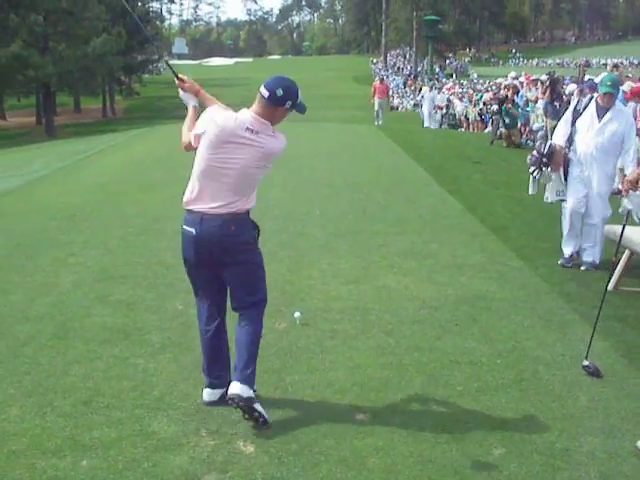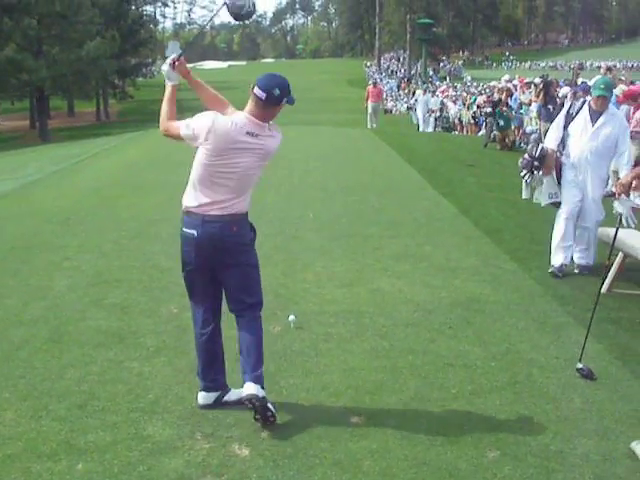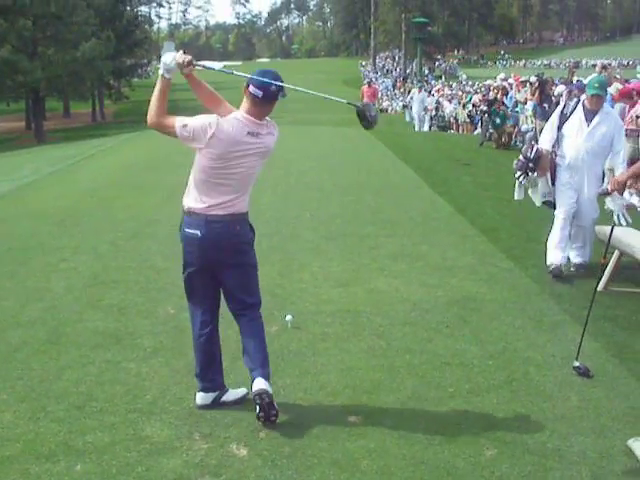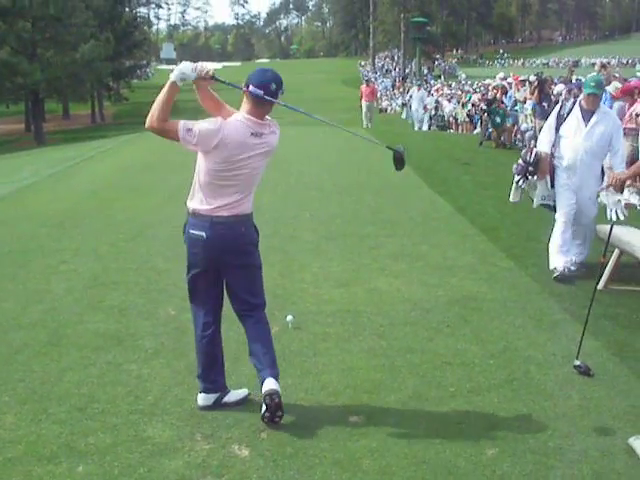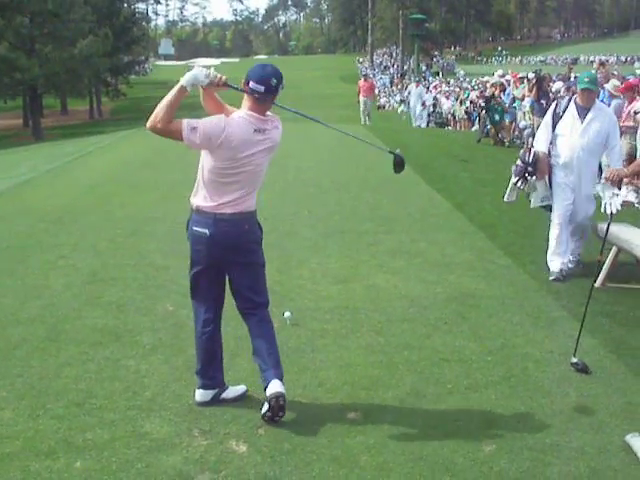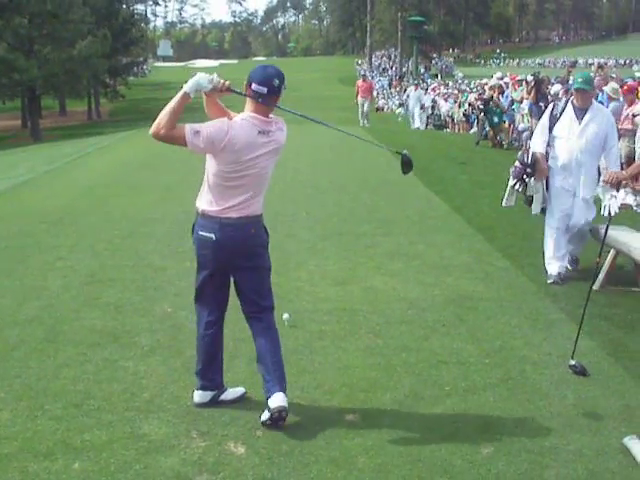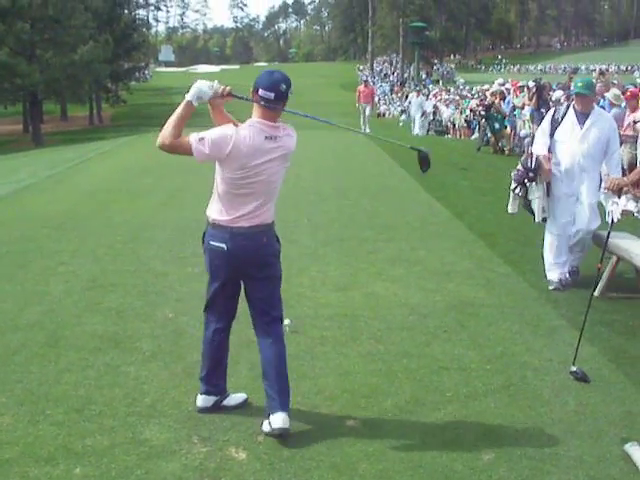
dt=0.1s
person 1, frame 1
left shoulder: (214, 120)
right shoulder: (277, 142)
left elbow: (187, 142)
left wrist: (194, 102)
right wrist: (200, 94)
left hip: (194, 226)
right hip: (238, 230)
left knee: (210, 308)
right knee: (251, 309)
left ankle: (215, 384)
right ankle: (241, 383)
person 1, frame 2
left shoulder: (212, 125)
right shoulder: (272, 140)
left elbow: (167, 127)
right elbow: (229, 111)
left wrist: (177, 80)
right wrist: (188, 78)
left hip: (195, 228)
right hip: (235, 231)
left knee: (205, 312)
right knee: (248, 311)
left ankle: (210, 387)
right ankle: (252, 384)
person 1, frame 3
left shoulder: (213, 130)
right shoulder: (270, 134)
left elbow: (154, 121)
right elbow: (224, 109)
left wrist: (167, 74)
right wrist: (190, 76)
left hip: (197, 228)
right hip: (236, 229)
left knee: (203, 312)
right knee: (248, 309)
left ankle: (209, 388)
right ankle: (260, 378)
person 1, frame 4
left shoulder: (217, 133)
right shoulder: (271, 134)
left elbow: (154, 124)
right elbow: (227, 112)
left wrist: (175, 81)
right wrist: (198, 83)
left hip: (201, 230)
right hip: (240, 231)
left knee: (206, 314)
right knee: (253, 312)
left ankle: (210, 389)
right ankle: (269, 379)
person 1, frame 5
left shoulder: (221, 131)
right shoulder: (274, 129)
left elbow: (156, 124)
left wrist: (186, 83)
right wrist: (207, 89)
left hip: (205, 226)
right hip: (245, 228)
left knee: (207, 309)
right knee: (256, 310)
left ankle: (208, 385)
right ankle: (273, 382)
person 1, frame 6
left shoulder: (224, 134)
right shoulder: (279, 132)
left elbow: (159, 131)
left wrist: (190, 89)
right wrist: (210, 95)
left hip: (211, 230)
right hip: (251, 231)
left knee: (210, 312)
right knee: (261, 314)
left ankle: (207, 387)
right ankle: (276, 392)
person 1, frame 7
left shoulder: (230, 140)
right shoulder: (289, 140)
left elbow: (165, 142)
left wrist: (191, 100)
right wrist: (216, 106)
left hip: (222, 240)
right hip: (263, 241)
left knee: (217, 318)
right knee: (269, 327)
left ankle: (211, 393)
right ankle: (278, 411)
person 2, frame 1
left shoulder: (625, 117)
left elbow: (629, 148)
right elbow: (564, 127)
right wrist: (558, 151)
left hip: (603, 172)
right hip: (578, 167)
left knee: (596, 216)
right knee: (572, 208)
left ankle: (590, 257)
right ankle: (570, 250)
person 2, frame 2
left shoulder: (618, 120)
left elbow: (624, 152)
right elbow: (556, 131)
right wrist: (550, 155)
left hip: (596, 176)
right hip: (570, 170)
left knee: (589, 219)
right knee: (567, 214)
left ankle: (583, 259)
right ankle: (559, 260)
person 2, frame 3
left shoulder: (613, 120)
left elbow: (618, 151)
right elbow: (549, 132)
left wrist: (620, 177)
right wrist: (545, 156)
left hip: (591, 176)
right hip: (565, 171)
left knee: (585, 219)
right knee: (563, 214)
left ankle: (579, 258)
right ankle: (556, 261)
person 2, frame 4
left shoulder: (610, 119)
right shoulder: (564, 109)
left elbow: (617, 150)
right elbow: (547, 134)
right wrist: (544, 158)
left hip: (590, 176)
right hip: (564, 172)
left knee: (585, 219)
right knee: (564, 216)
left ankle: (578, 257)
right ankle: (559, 265)
person 2, frame 5
left shoulder: (606, 115)
left elbow: (613, 148)
right elbow: (544, 133)
right wrist: (542, 158)
left hip: (587, 174)
right hip: (560, 171)
left knee: (581, 218)
right knee: (560, 217)
left ankle: (574, 252)
right ankle: (558, 264)
person 2, frame 6
left shoulder: (604, 116)
right shoulder: (556, 109)
left elbow: (611, 149)
right elbow: (540, 135)
right wrist: (540, 160)
left hip: (585, 177)
right hip: (558, 174)
left knee: (580, 222)
right knee: (556, 221)
left ankle: (572, 251)
right ankle: (556, 267)
person 2, frame 7
left shoulder: (605, 121)
right shoulder: (557, 114)
left elbow: (612, 154)
right elbow: (540, 137)
left wrist: (615, 181)
right wrist: (544, 160)
left hip: (588, 181)
right hip: (560, 180)
left knee: (584, 226)
right knee: (558, 227)
left ankle: (573, 263)
right ankle: (556, 273)
